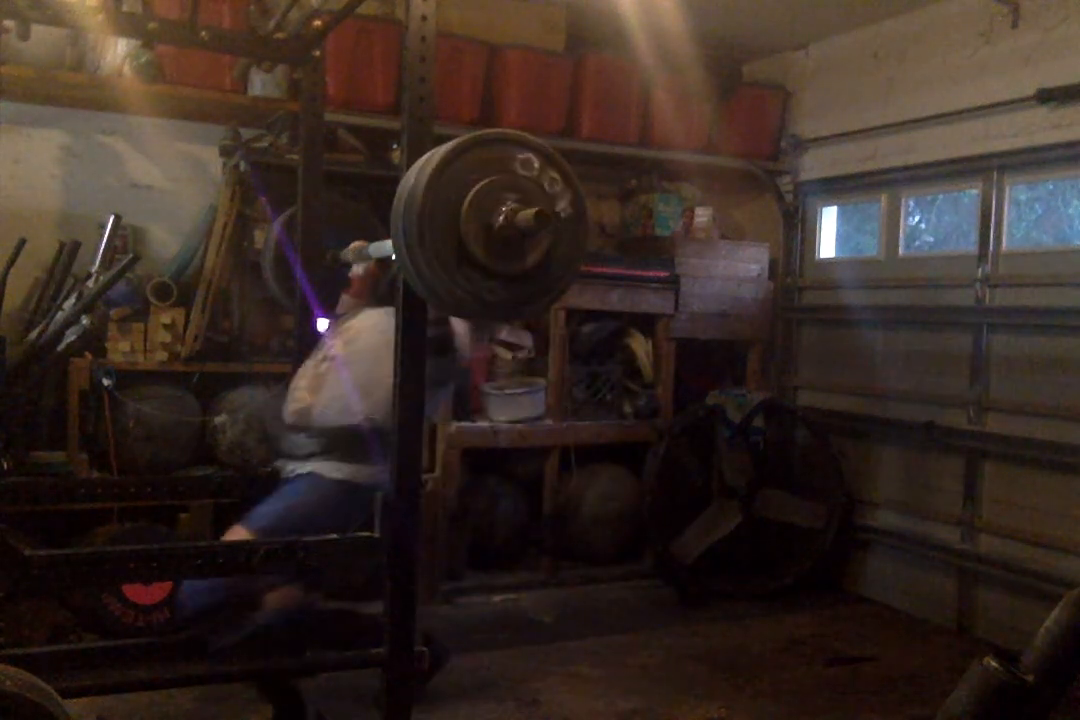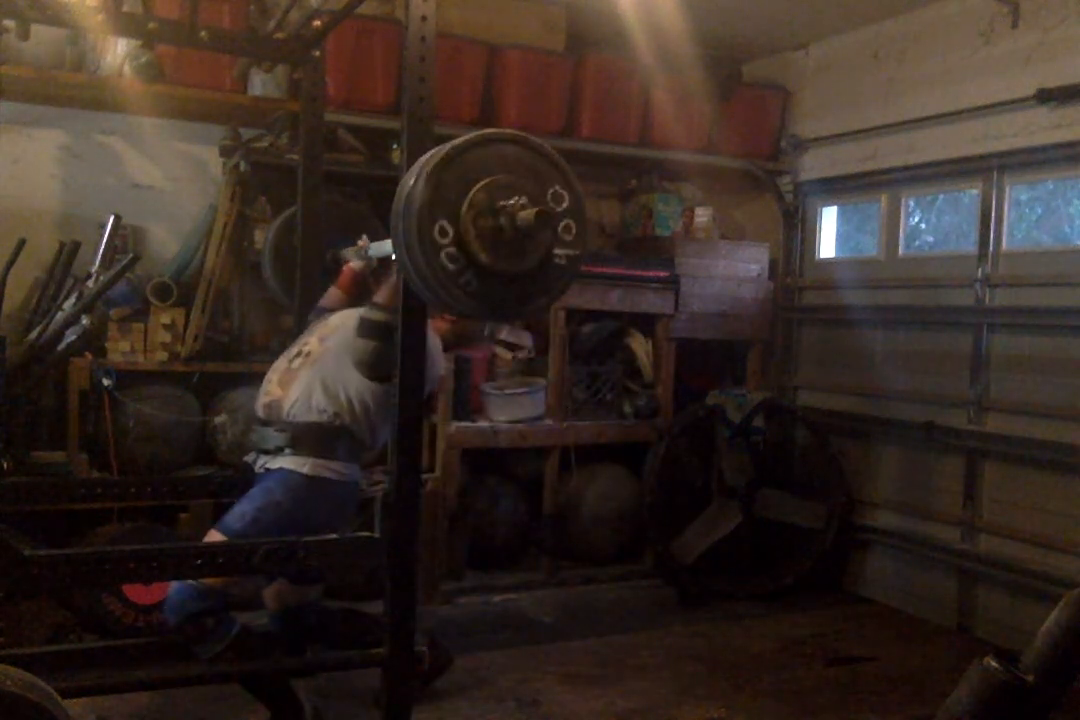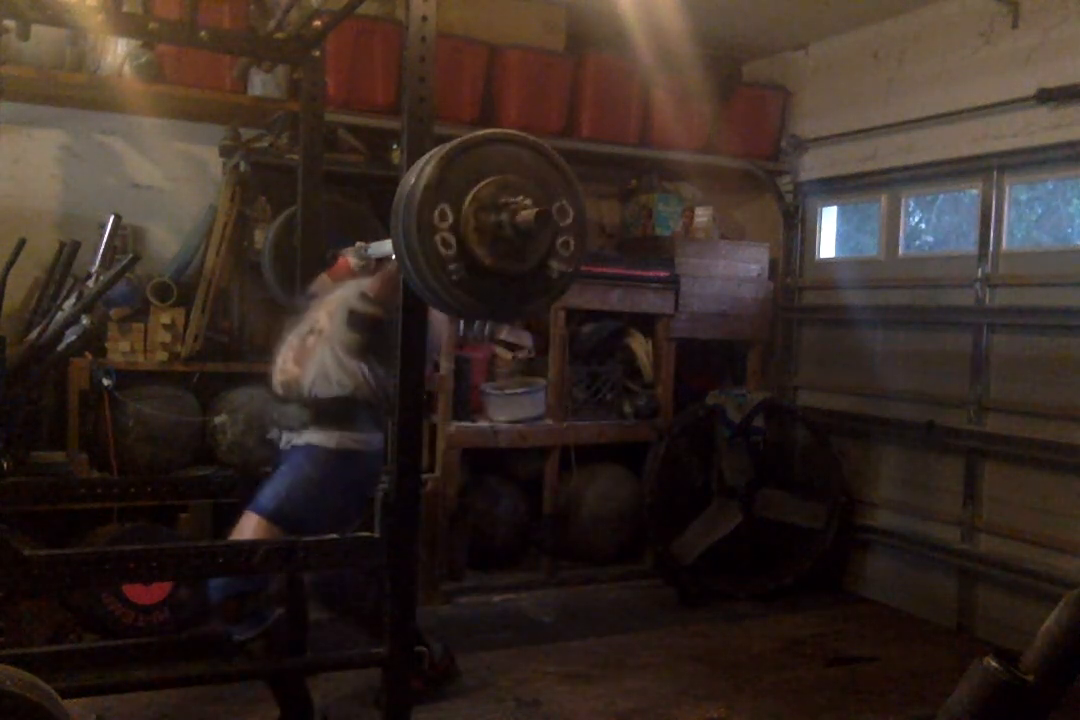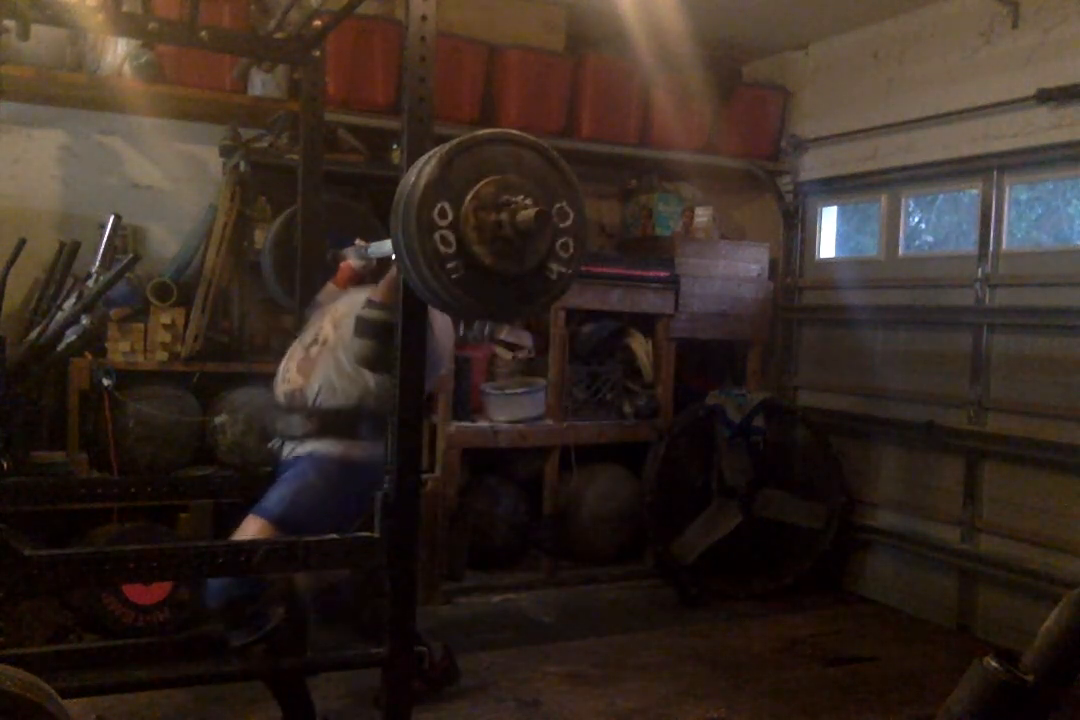
dt=0.7s
person 1, frame 1
left shoulder: (444, 336)
right shoulder: (386, 315)
left elbow: (430, 339)
right elbow: (340, 338)
right wrist: (361, 283)
left hip: (335, 481)
right hip: (317, 476)
left knee: (204, 595)
right knee: (282, 616)
person 1, frame 2
right shoulder: (381, 322)
left elbow: (370, 353)
right elbow: (322, 329)
left wrist: (403, 271)
right wrist: (352, 272)
left hip: (307, 477)
right hip: (295, 473)
left knee: (189, 603)
right knee: (295, 618)
right ankle: (415, 652)
person 1, frame 3
right shoulder: (376, 285)
left elbow: (359, 337)
right elbow: (315, 314)
left wrist: (400, 267)
right wrist: (346, 268)
left hip: (334, 448)
right hip: (311, 442)
left knee: (233, 584)
right knee: (329, 579)
right ankle: (427, 657)
person 1, frame 4
left shoulder: (426, 318)
right shoulder: (371, 295)
left elbow: (371, 348)
right elbow: (320, 321)
left wrist: (403, 269)
right wrist: (349, 270)
left hip: (336, 459)
right hip: (308, 454)
left knee: (230, 586)
right ankle: (426, 658)
